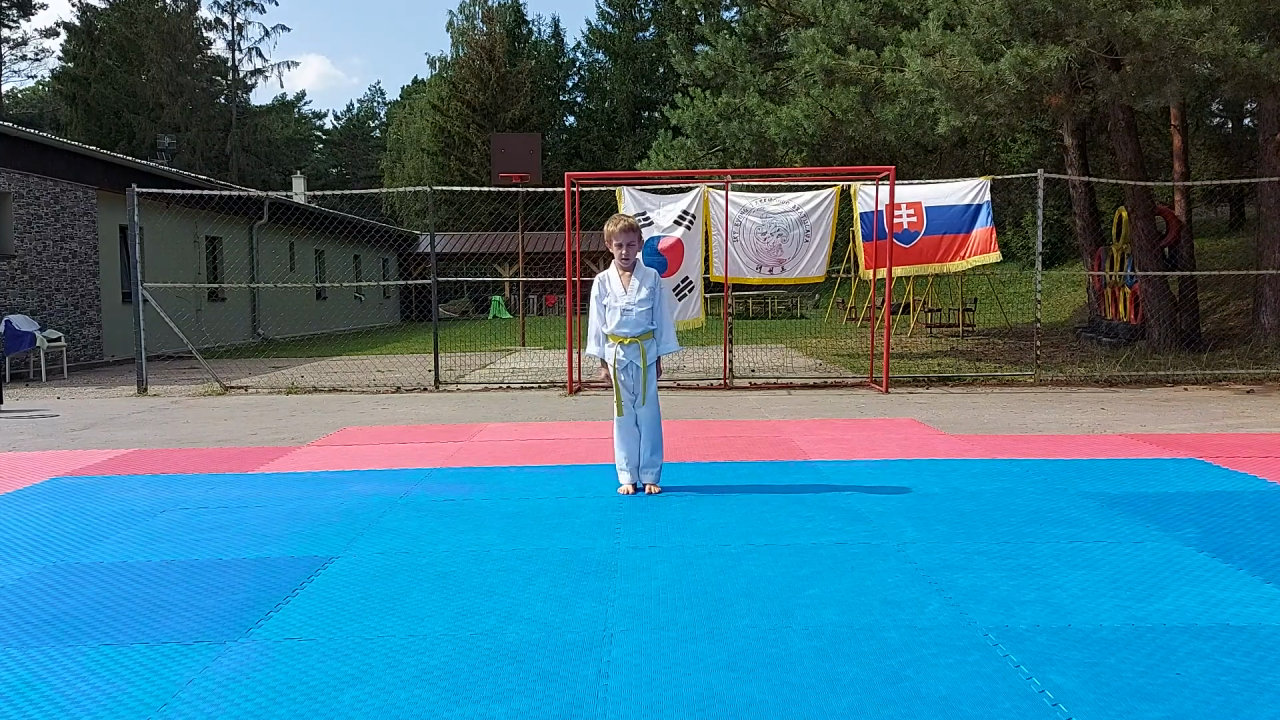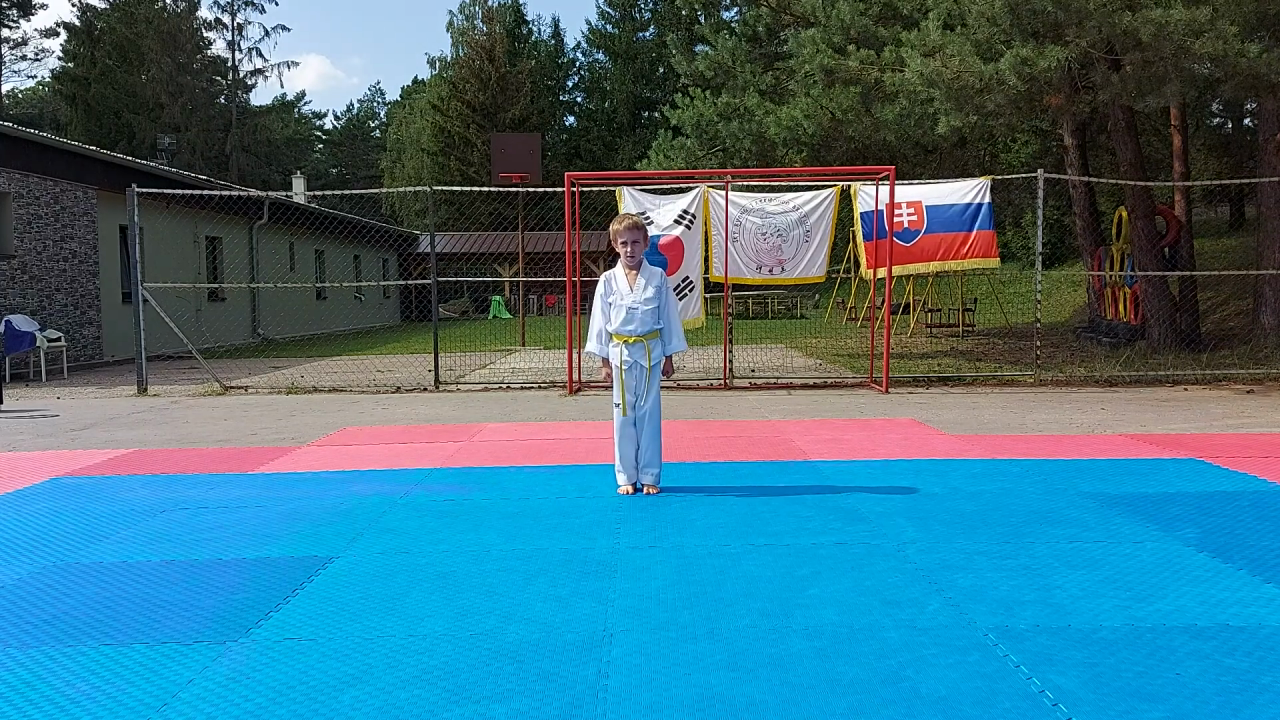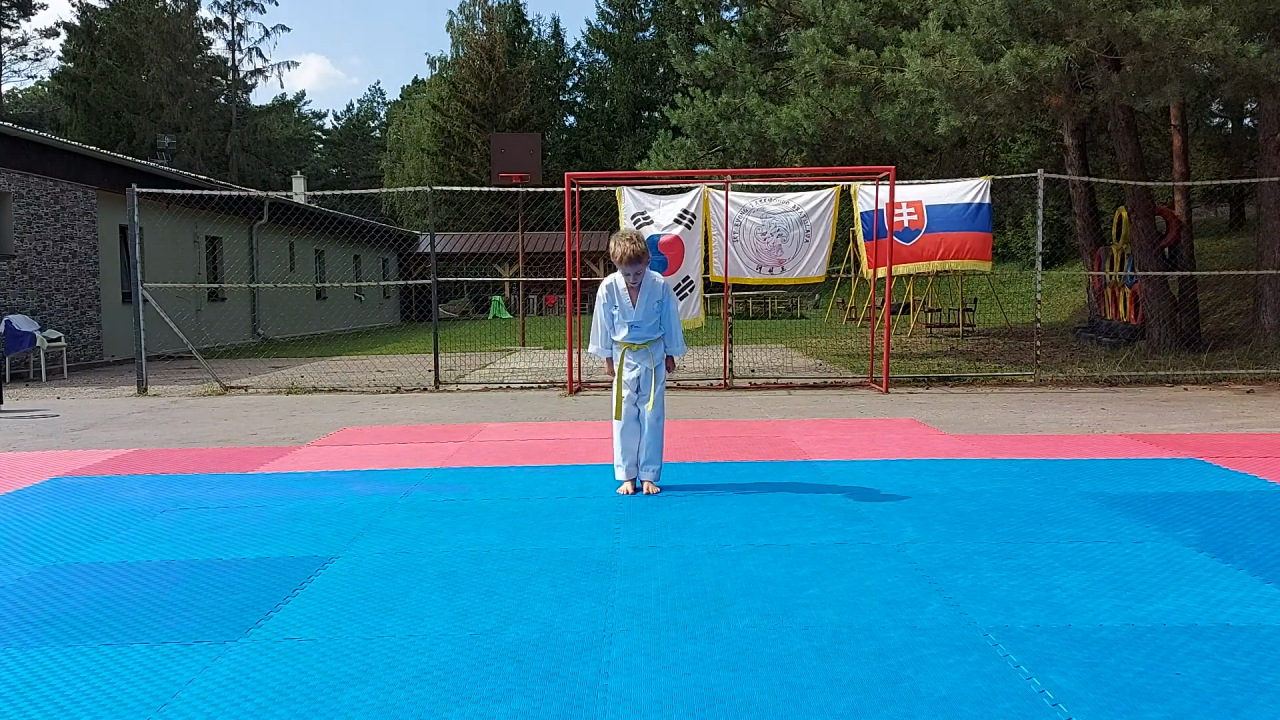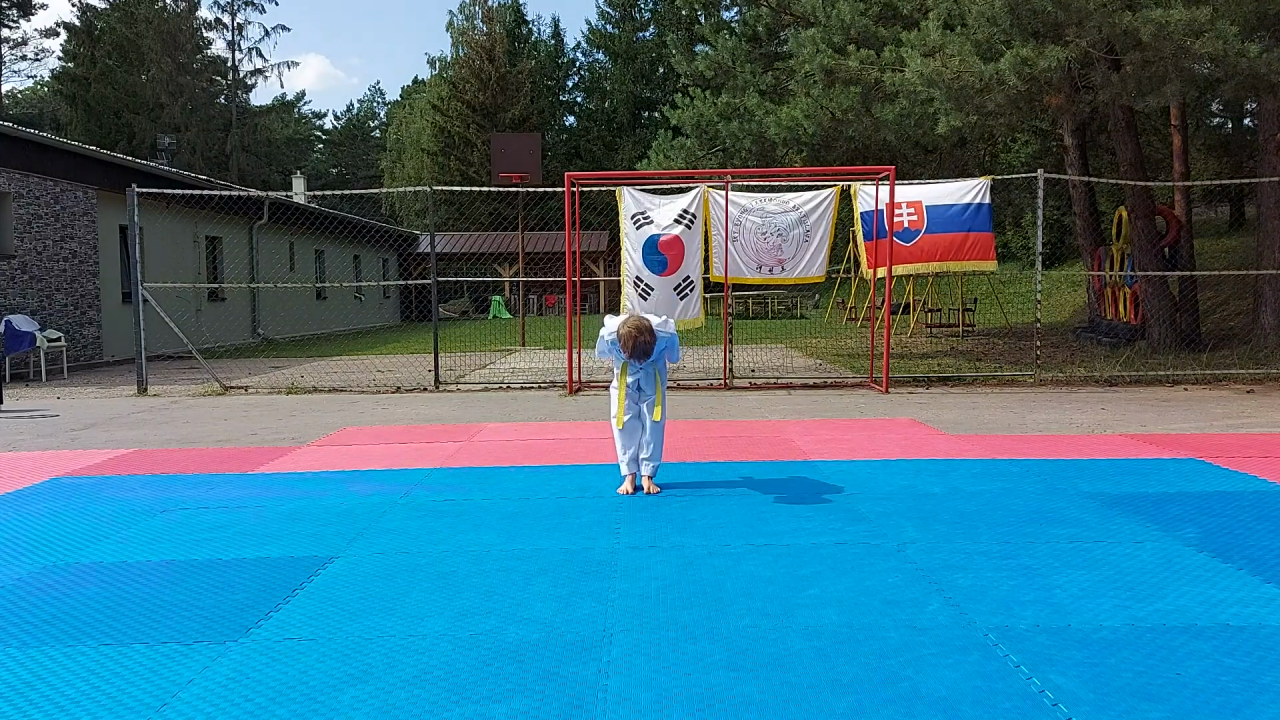
dt=0.4s
person 1, frame 1
left shoulder: (652, 278)
right shoulder: (602, 281)
left elbow: (663, 319)
right elbow: (596, 323)
left wrist: (660, 357)
right wrist: (603, 362)
left hip: (645, 352)
right hip: (617, 353)
left knee: (648, 414)
right knee: (623, 416)
left ankle: (650, 475)
right ankle: (628, 476)
person 1, frame 2
left shoulder: (658, 277)
right shoulder: (608, 280)
left elbow: (669, 317)
right elbow: (600, 321)
left wrist: (669, 357)
right wrist: (605, 361)
left hip: (651, 353)
right hip: (621, 353)
left knee: (649, 414)
right knee: (624, 415)
left ankle: (649, 477)
right ankle: (627, 477)
person 1, frame 3
left shoulder: (660, 286)
right shoulder: (608, 289)
left elbow: (671, 326)
right elbow: (602, 328)
left wrist: (670, 357)
right wrist: (608, 361)
left hip: (653, 359)
right hip: (623, 360)
left knee: (652, 417)
right knee: (625, 417)
left ankle: (648, 475)
right ankle: (627, 475)
person 1, frame 4
left shoulder: (666, 335)
right shoulder: (610, 335)
left elbow: (673, 353)
left wrist: (664, 361)
left hip: (653, 372)
right hip: (625, 372)
left knee: (653, 418)
right knee: (624, 418)
left ankle: (647, 475)
right ankle: (629, 475)
